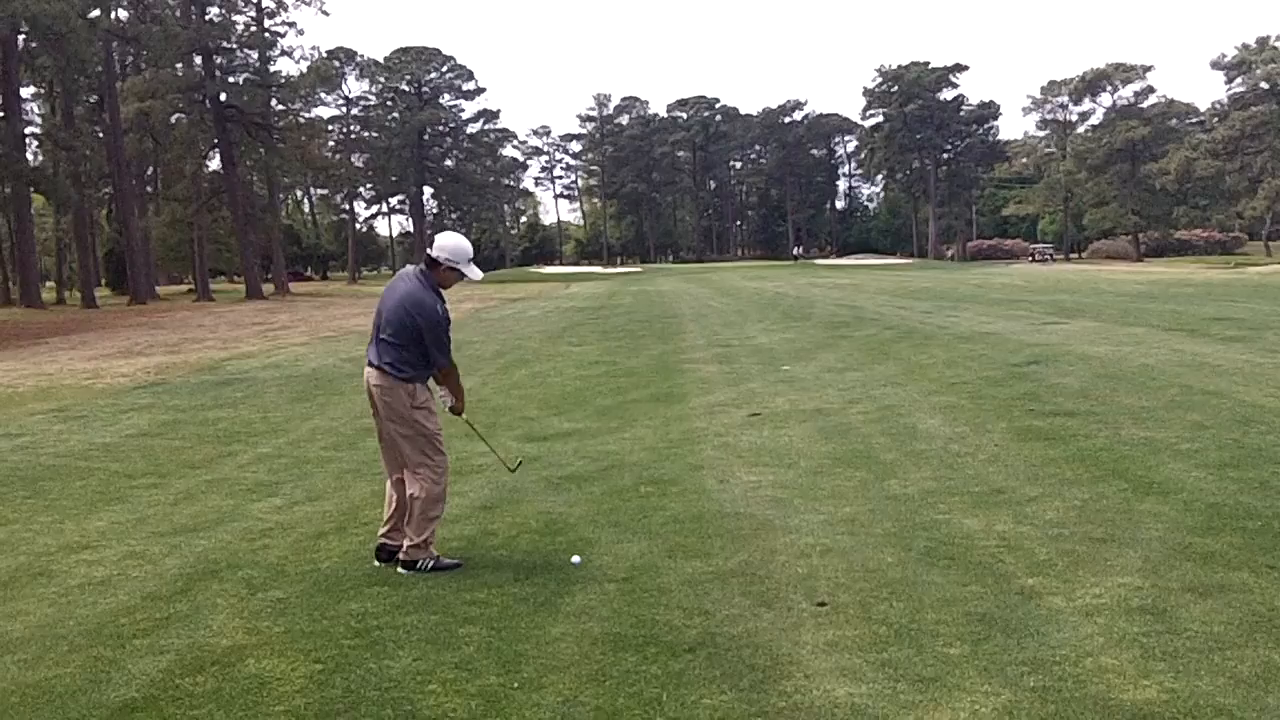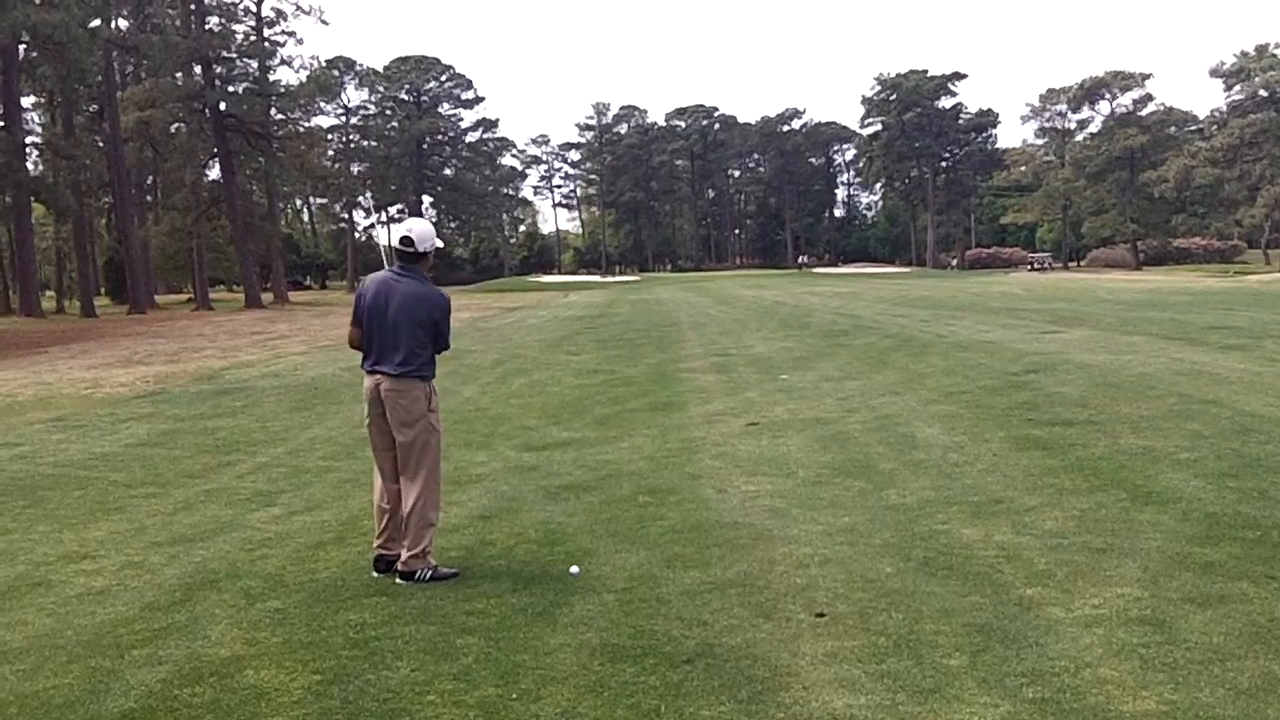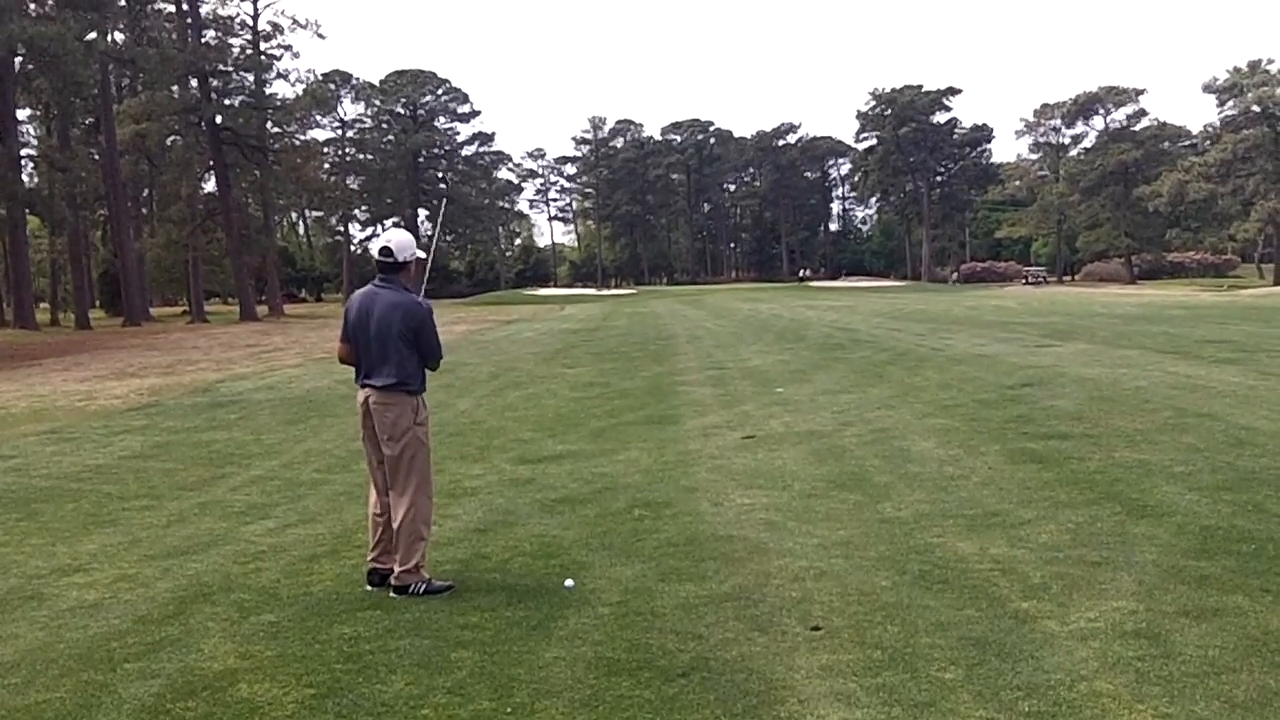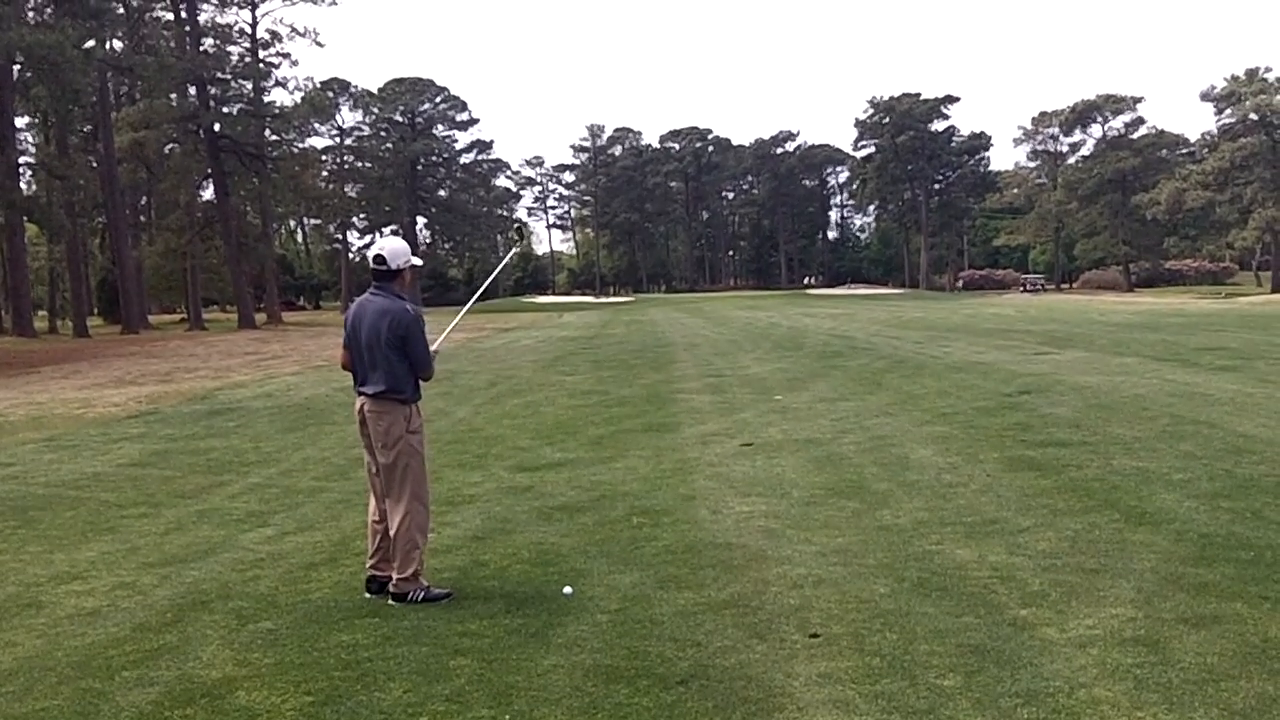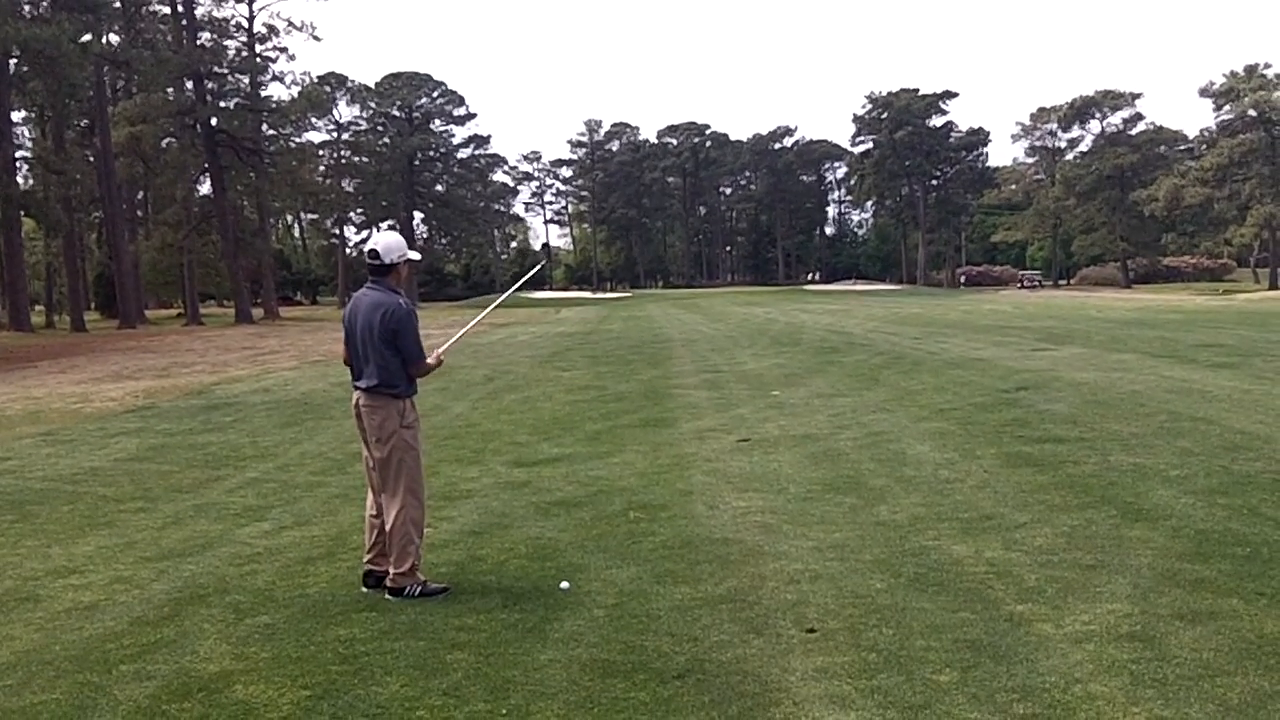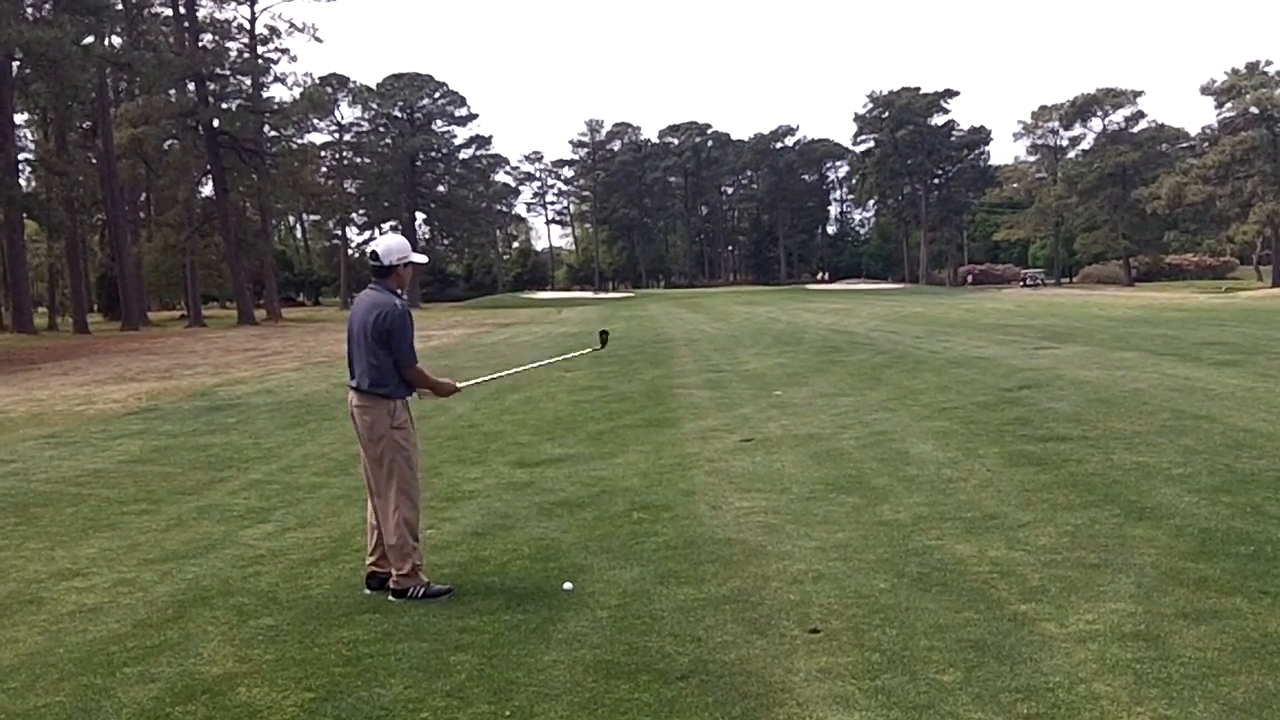
dt=0.5s
person 1, frame 1
left shoulder: (405, 275)
right shoulder: (431, 308)
right elbow: (443, 365)
left wrist: (438, 377)
right wrist: (458, 397)
left hip: (377, 375)
right hip: (401, 387)
left knee: (399, 468)
right knee: (428, 469)
left ankle: (390, 542)
right ankle: (416, 552)
person 1, frame 2
left shoulder: (370, 285)
right shoulder: (436, 299)
left elbow: (354, 339)
right elbow: (440, 346)
left hip: (375, 383)
right hip: (411, 390)
left knee: (387, 474)
right knee: (419, 477)
left ankle: (387, 552)
right ankle: (414, 562)
person 1, frame 3
left shoulder: (357, 300)
right shoulder: (415, 307)
left elbow: (345, 354)
right elbow: (433, 363)
left hip: (368, 397)
right hip: (401, 403)
left knee: (382, 487)
right knee: (410, 490)
left ankle: (380, 566)
right ankle: (408, 576)
person 1, frame 4
left shoulder: (356, 308)
right shoulder: (405, 314)
left elbow: (347, 361)
right elbow: (425, 373)
right wrist: (427, 358)
left hip: (367, 404)
right hip: (396, 411)
left knee: (382, 495)
right knee: (408, 498)
left ankle: (379, 573)
right ankle: (406, 583)
person 1, frame 5
left shoulder: (355, 303)
right shoulder: (399, 308)
left elbow: (349, 358)
right elbow: (415, 368)
right wrist: (433, 362)
left hip: (363, 400)
right hip: (391, 407)
left knee: (380, 489)
right knee: (404, 493)
left ankle: (376, 567)
right ankle: (403, 577)
person 1, frame 6
left shoulder: (361, 302)
right shoulder: (395, 309)
right elbow: (408, 370)
left wrist: (423, 383)
right wrist: (439, 387)
left hip: (362, 400)
right hip: (385, 408)
left knee: (380, 492)
right knee: (401, 494)
left ankle: (379, 570)
right ankle: (406, 579)
